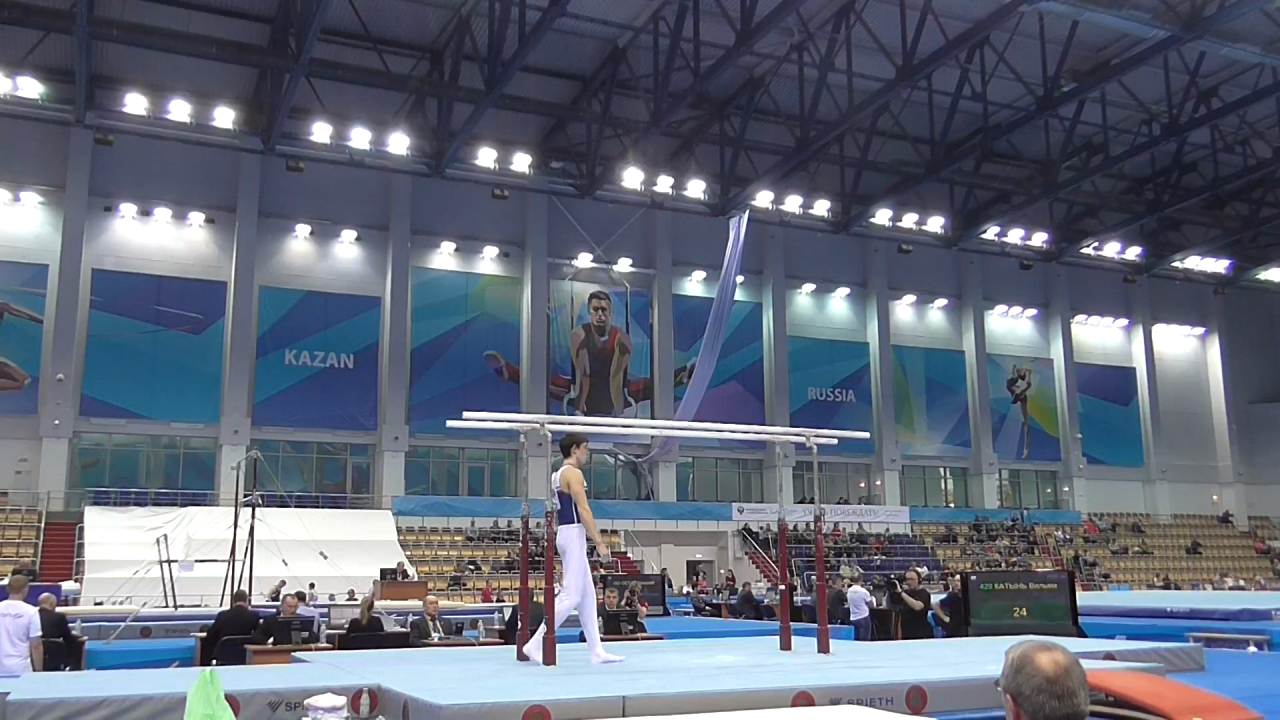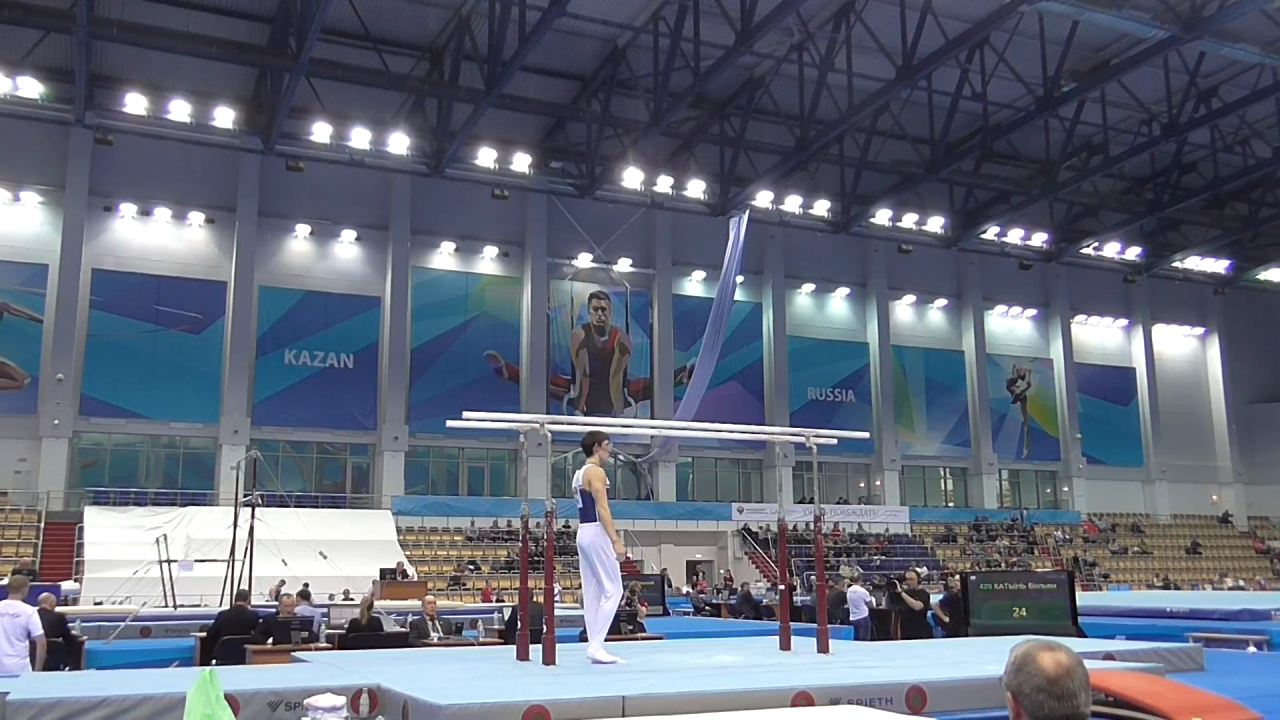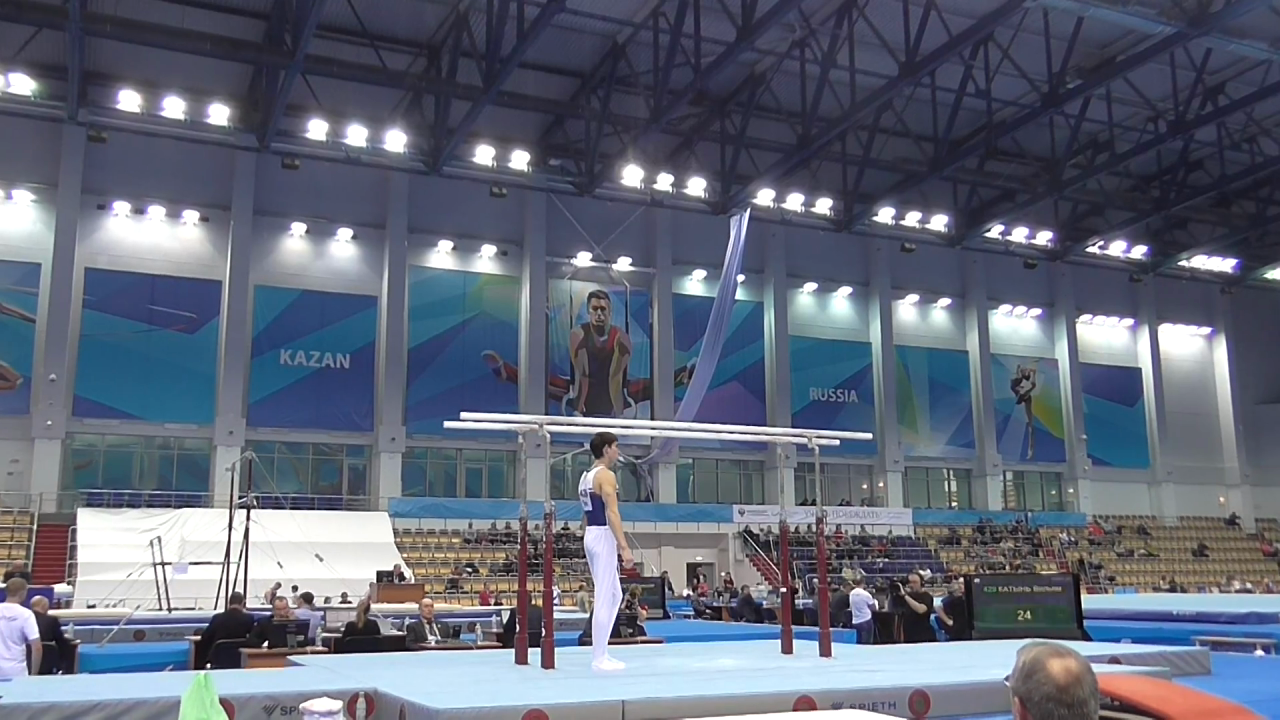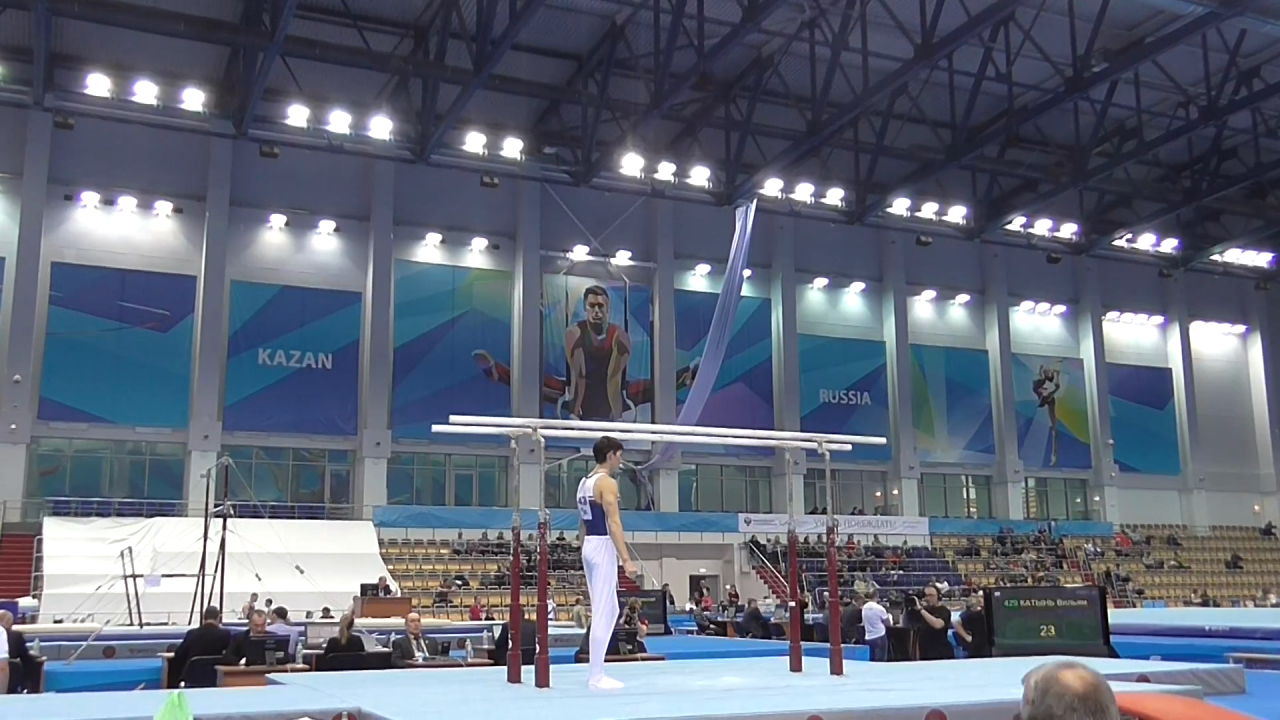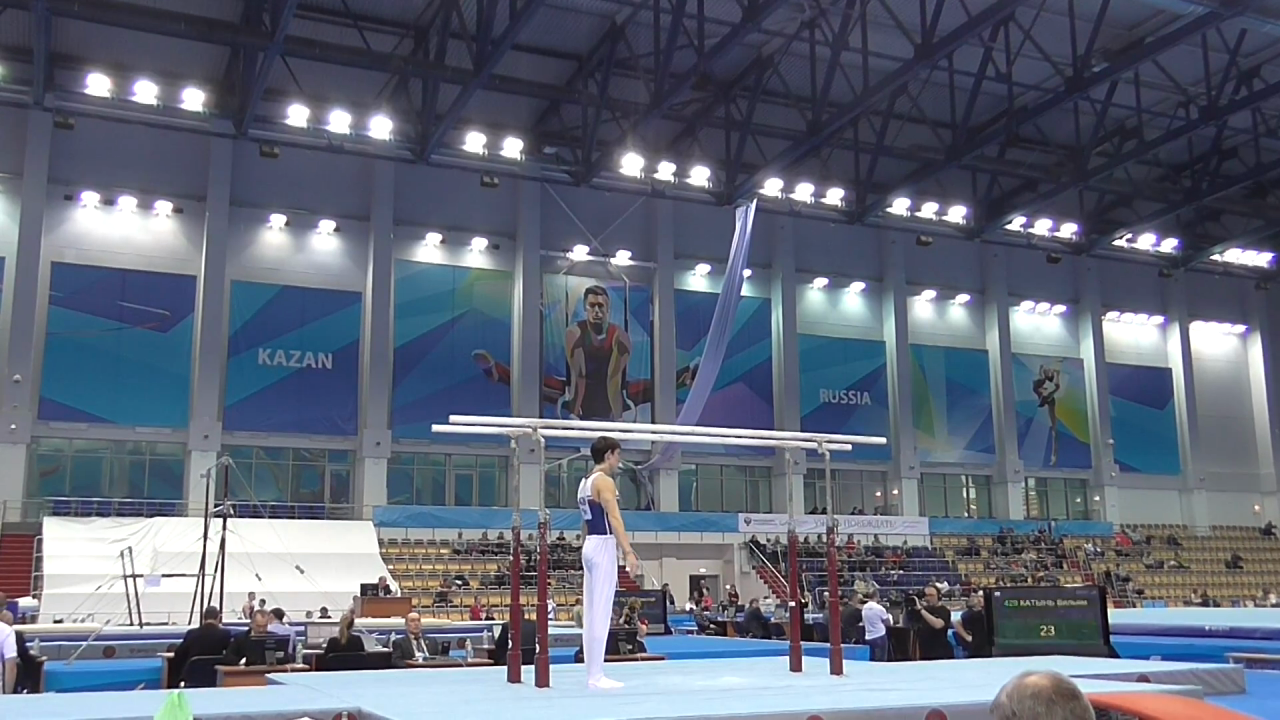
dt=0.4s
person 1, frame 1
left shoulder: (558, 475)
right shoulder: (573, 472)
right elbow: (584, 510)
right wrist: (600, 542)
left hip: (565, 534)
right hip: (574, 535)
left knee: (587, 595)
right knee: (571, 596)
left ankle: (596, 651)
right ankle: (536, 643)
person 1, frame 2
left shoulder: (579, 474)
right shoulder: (596, 472)
right elbow: (602, 508)
right wrist: (616, 540)
left hip: (583, 533)
right hip: (596, 534)
left knee: (593, 596)
right knee: (613, 592)
left ankle: (596, 647)
right ankle: (595, 646)
person 1, frame 3
left shoulder: (585, 476)
right shoulder: (606, 475)
right elbow: (612, 513)
right wrist: (624, 547)
left hip: (590, 536)
right hip: (603, 537)
left knee: (613, 596)
right knee: (604, 600)
left ankle: (601, 651)
right ankle: (599, 658)
person 1, frame 4
left shoulder: (584, 482)
right shoulder: (607, 482)
right elbow: (614, 522)
right wrist: (626, 558)
left hip: (588, 546)
right hip: (603, 547)
left knee: (609, 611)
right knee: (603, 614)
left ankle: (597, 670)
right ankle: (596, 676)
person 1, frame 5
left shoulder: (586, 482)
right shoulder: (603, 480)
right elbow: (613, 517)
right wrist: (628, 551)
left hip: (590, 545)
right hip: (603, 546)
left knee: (593, 613)
right knee: (601, 613)
left ankle: (593, 672)
right ankle: (596, 676)
